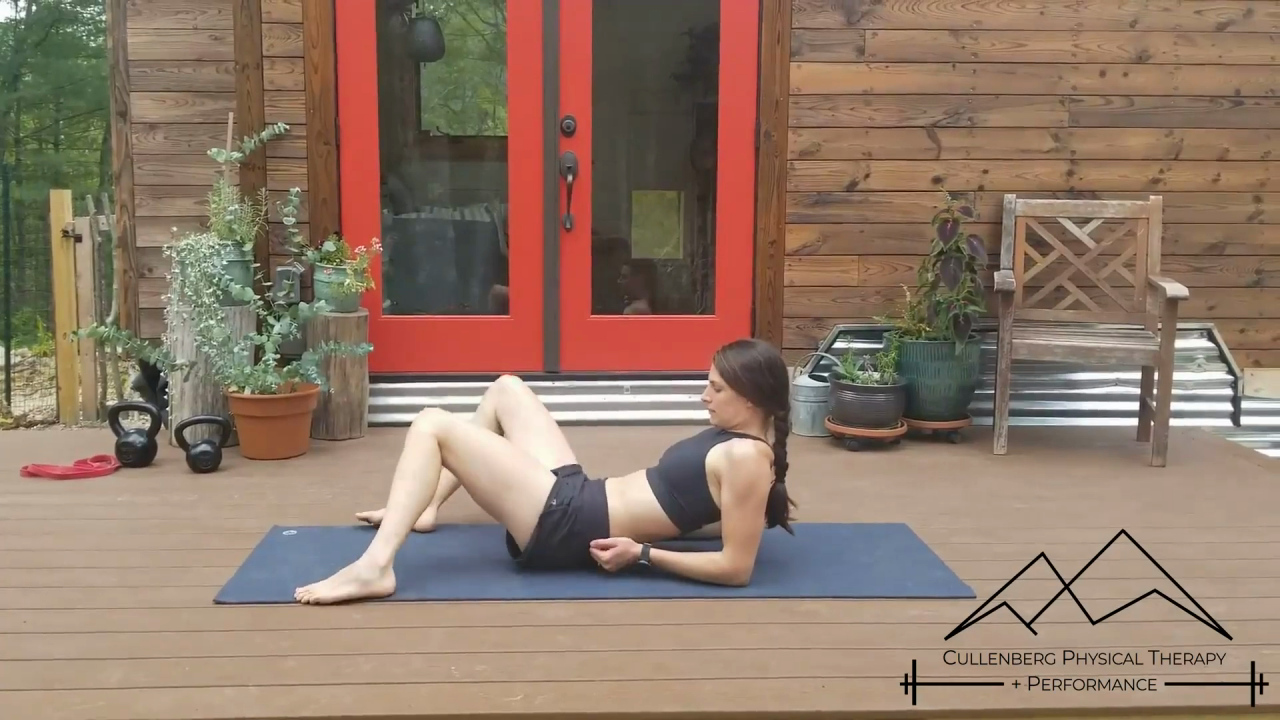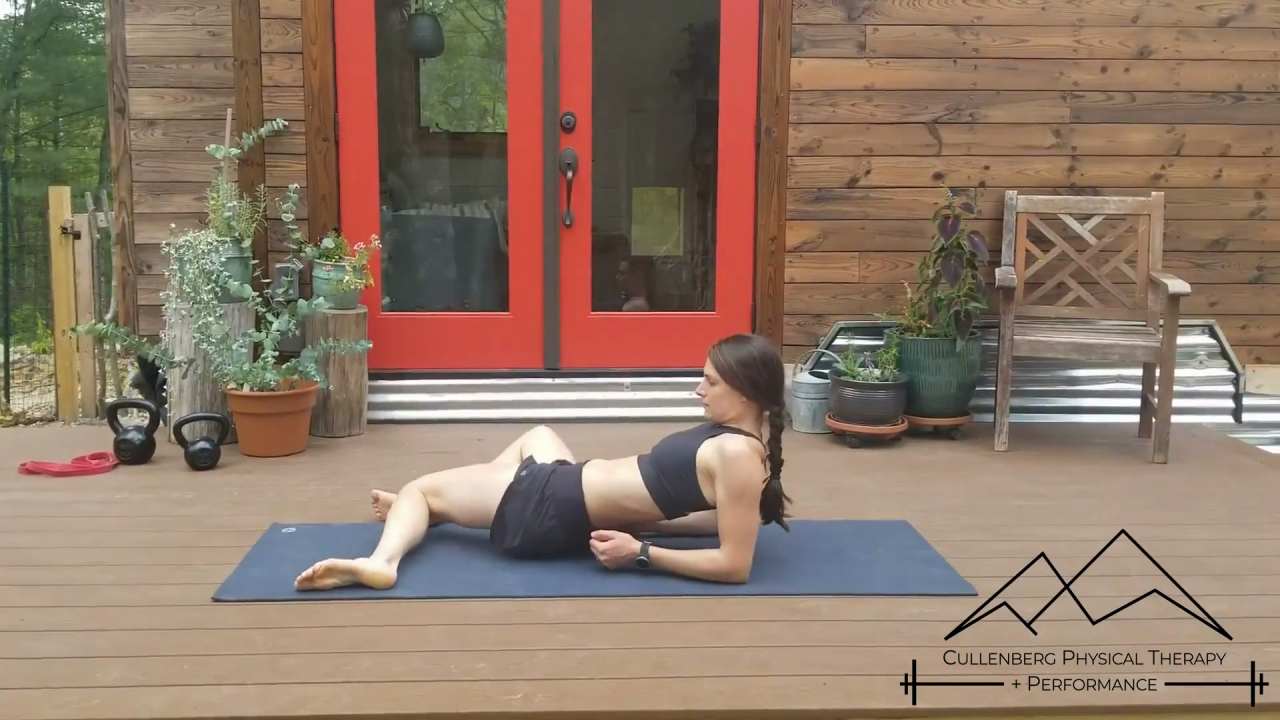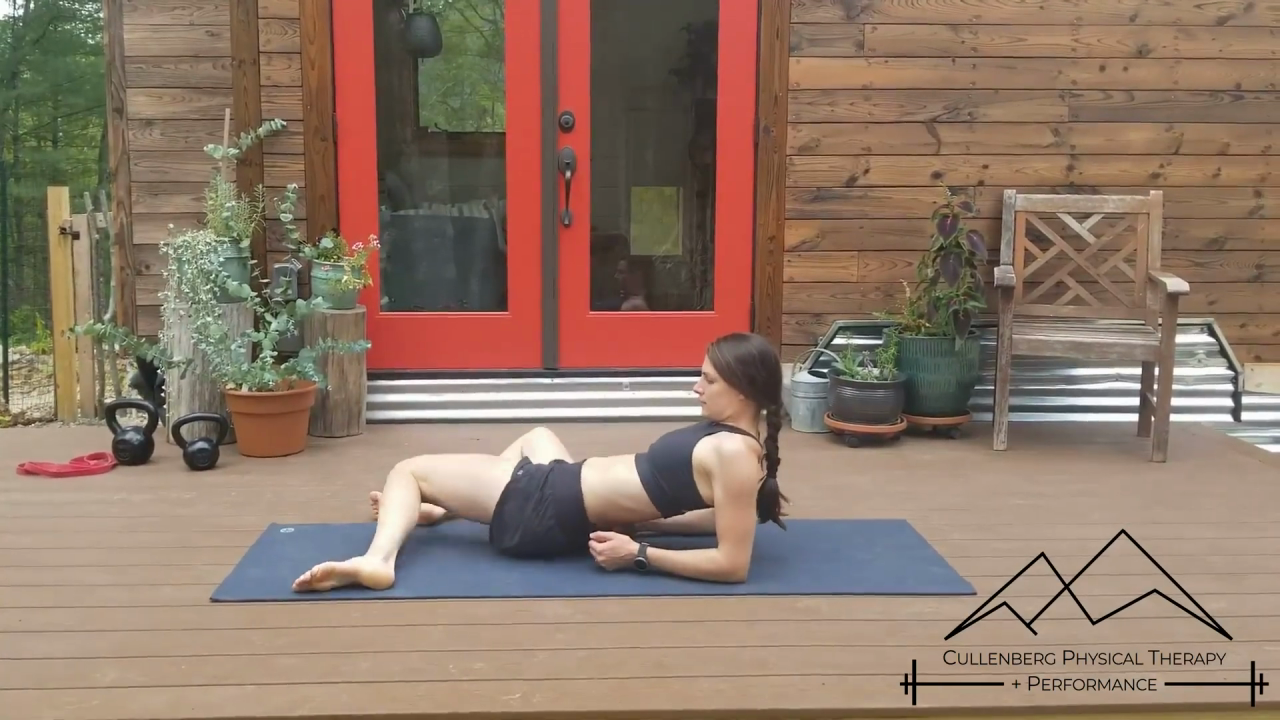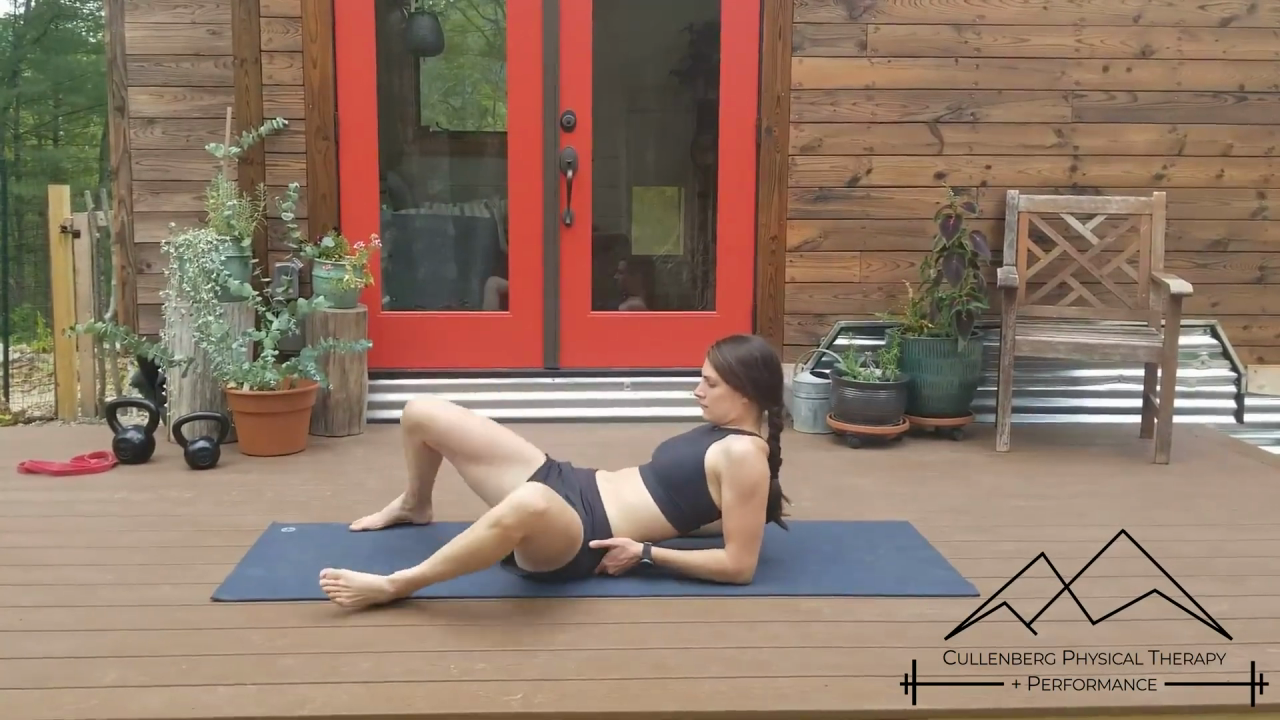
dt=1s
person 1, frame 1
left shoulder: (746, 459)
right shoulder: (732, 438)
left elbow: (736, 568)
right elbow: (704, 515)
left wrist: (643, 554)
left hip: (566, 524)
right hip: (577, 496)
left knee: (432, 425)
right knee: (505, 389)
left ankle: (373, 568)
right ankle: (420, 505)
person 1, frame 2
left shoulder: (736, 455)
right shoulder: (731, 438)
left elbow: (734, 565)
right elbow: (720, 517)
left wrist: (641, 552)
right wrist: (641, 519)
left knee: (420, 488)
right knee: (537, 436)
right ankle: (439, 510)
person 1, frame 3
left shoulder: (733, 453)
right shoulder: (728, 437)
left elbow: (733, 564)
right elbow: (716, 517)
left wrist: (640, 554)
right wrist: (635, 518)
left hip: (545, 508)
left knee: (408, 469)
right knee: (537, 436)
right ankle: (439, 504)
person 1, frame 4
left shoulder: (743, 455)
right shoulder: (719, 433)
left elbow: (739, 566)
right elbow: (703, 511)
left wrist: (645, 553)
left hip: (576, 538)
right hip: (566, 484)
left knee: (527, 503)
right knee: (420, 413)
left ankle: (395, 585)
right ankle: (415, 505)
